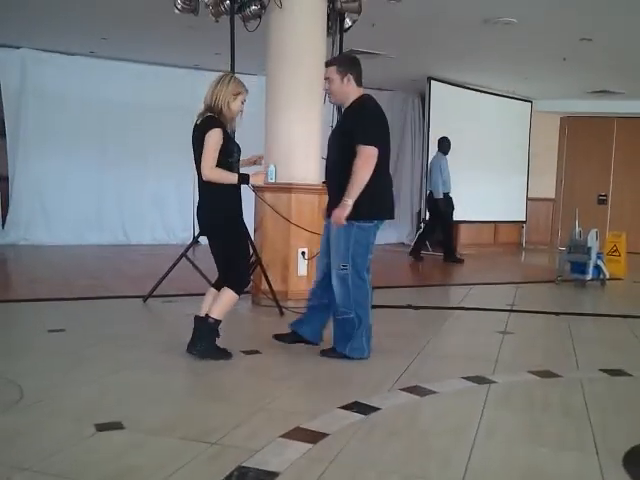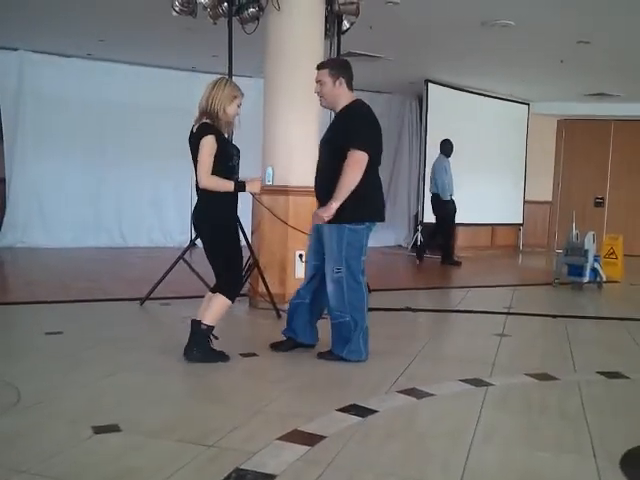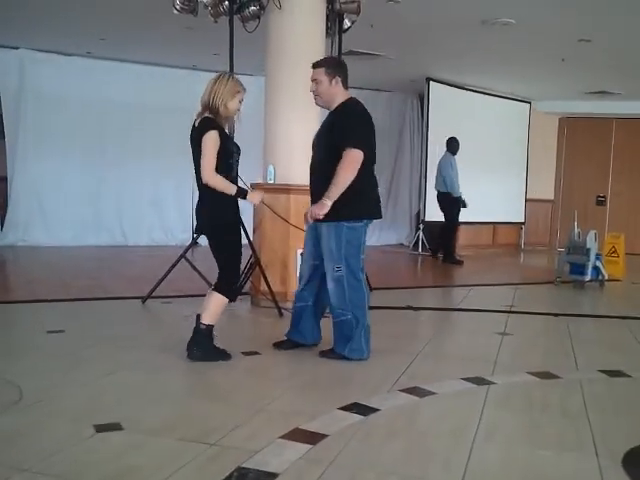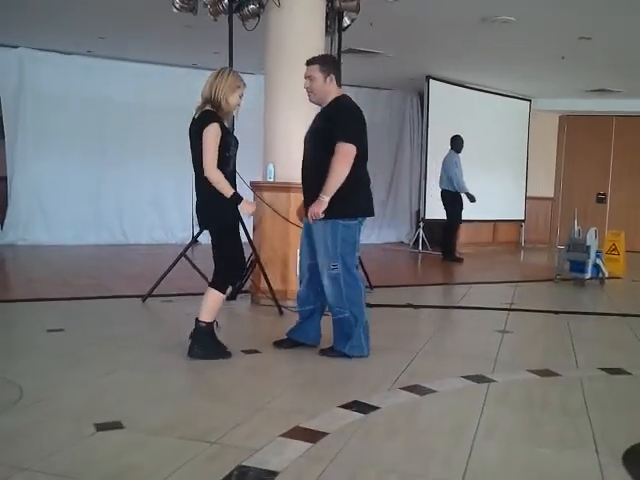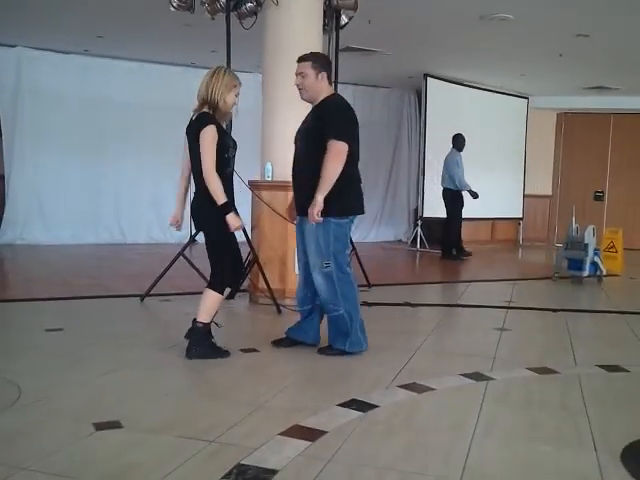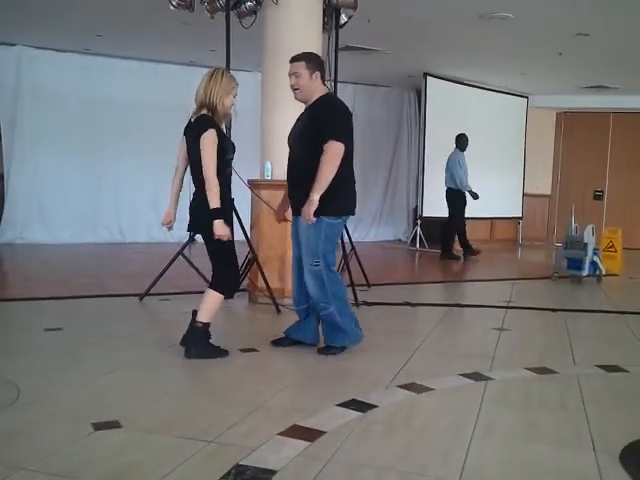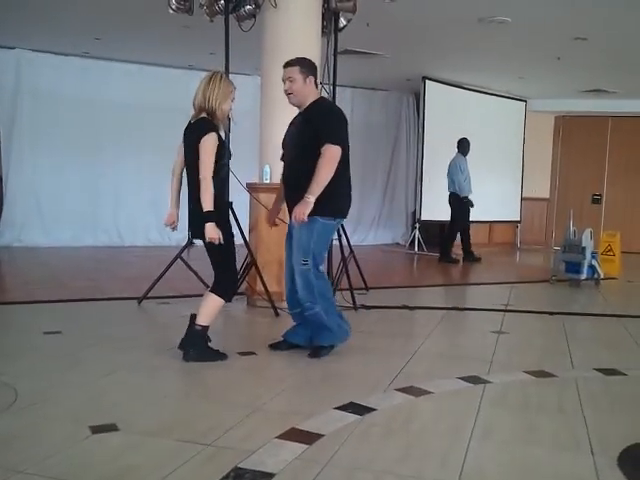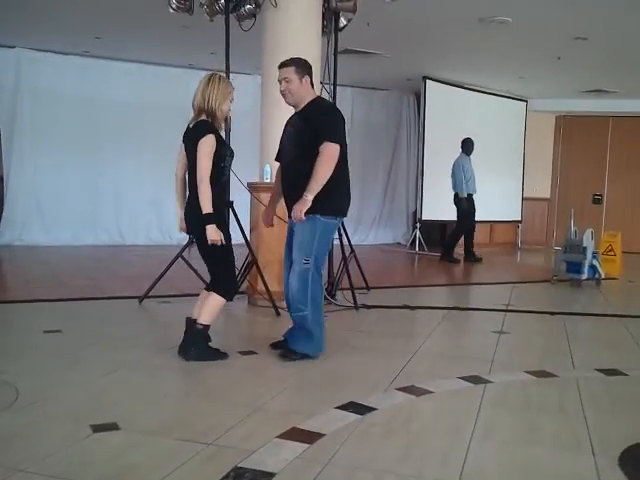
dt=0.1s
person 1, frame 1
left shoulder: (366, 111)
right shoulder: (352, 113)
left elbow: (367, 157)
left wrist: (347, 203)
left hip: (361, 211)
right hip: (344, 209)
left knee: (349, 275)
right knee: (328, 271)
left ankle: (353, 344)
right ankle: (308, 328)
person 1, frame 2
left shoulder: (358, 116)
right shoulder: (343, 117)
left elbow: (357, 162)
left wrist: (332, 204)
left hip: (350, 214)
right hip: (335, 213)
left knee: (344, 278)
right knee: (316, 274)
left ankle: (351, 347)
right ankle: (300, 333)
person 1, frame 3
left shoulder: (353, 114)
right shoulder: (335, 117)
left elbow: (353, 161)
left wrist: (326, 201)
right wrist: (318, 203)
left hip: (346, 213)
right hip: (327, 212)
left knee: (343, 277)
right knee: (312, 274)
left ankle: (352, 346)
right ankle: (303, 332)
person 1, frame 4
left shoulder: (344, 111)
right shoulder: (326, 114)
left elbow: (345, 156)
left wrist: (324, 198)
right wrist: (309, 202)
left hip: (340, 210)
right hip: (320, 209)
left knee: (339, 275)
right knee: (311, 274)
left ankle: (352, 343)
right ankle: (305, 332)
person 1, frame 5
left shoulder: (336, 109)
right shoulder: (316, 113)
left elbow: (337, 153)
left wrist: (319, 198)
right wrist: (298, 201)
left hip: (332, 207)
right hip: (311, 207)
left knee: (329, 271)
right knee: (308, 272)
left ankle: (349, 339)
right ankle: (306, 331)
person 1, frame 6
left shoulder: (331, 109)
right shoulder: (308, 113)
left elbow: (333, 154)
left wrist: (314, 198)
right wrist: (287, 199)
left hip: (324, 207)
right hip: (306, 207)
left knee: (317, 269)
right knee: (302, 271)
left ankle: (343, 332)
right ankle: (305, 330)
person 1, frame 7
left shoulder: (327, 113)
right shoulder: (299, 120)
left elbow: (331, 156)
left wrist: (309, 199)
right wrist: (278, 203)
left hip: (321, 208)
right hip: (300, 208)
left knee: (306, 272)
right knee: (295, 274)
left ankle: (331, 330)
right ankle: (303, 332)
person 1, frame 8
left shoulder: (324, 112)
right shoulder: (294, 120)
left elbow: (329, 154)
left wrist: (307, 197)
right wrist: (272, 203)
left hip: (321, 207)
right hip: (299, 208)
left knee: (304, 271)
right knee: (295, 273)
left ankle: (306, 341)
right ankle: (301, 334)
person 2, frame 1
left shoulder: (207, 124)
right shoulder: (213, 126)
right elbow: (208, 172)
left wrist: (243, 162)
right wrist: (247, 179)
left hip: (217, 212)
right hip: (221, 213)
left knee: (227, 275)
right knee: (239, 276)
left ankle: (201, 336)
right ankle: (204, 339)
person 2, frame 2
left shoulder: (204, 130)
right shoulder: (208, 132)
right elbow: (204, 179)
left wrist: (237, 183)
right wrist: (243, 186)
left hip: (215, 217)
right hip: (216, 219)
left knee: (224, 280)
right knee: (232, 282)
left ankle: (197, 340)
right ankle: (199, 343)
person 2, frame 3
left shoulder: (203, 125)
right shoulder: (211, 127)
right elbow: (208, 175)
right wrist: (243, 194)
left hip: (216, 211)
right hip: (220, 213)
left knee: (227, 275)
right knee: (229, 277)
left ankle: (200, 336)
right ankle: (201, 342)
person 2, frame 4
left shoulder: (202, 119)
right shoulder: (212, 120)
right elbow: (211, 170)
right wrist: (238, 200)
left hip: (213, 205)
right hip: (218, 207)
left knee: (232, 267)
right knee: (227, 270)
left ankle: (204, 331)
right ankle: (202, 339)
person 2, frame 5
left shoulder: (197, 121)
right shoulder: (210, 123)
left elbow: (187, 169)
right elbow: (209, 171)
left wrist: (180, 207)
right wrist: (228, 210)
left hip: (206, 207)
right hip: (214, 209)
left knee: (230, 270)
right knee: (224, 273)
left ankle: (200, 329)
right ankle: (199, 340)
person 2, frame 6
left shoulder: (194, 124)
right shoulder: (210, 126)
left elbow: (180, 169)
right elbow: (210, 175)
left wrist: (172, 207)
right wrist: (218, 216)
left hip: (205, 209)
right hip: (212, 211)
left knee: (226, 273)
right knee: (226, 276)
left ankle: (196, 332)
right ankle: (197, 340)
person 2, frame 7
left shoulder: (192, 127)
right shoulder: (209, 130)
left elbow: (177, 171)
right elbow: (206, 178)
left wrist: (173, 208)
right wrist: (210, 220)
left hip: (203, 213)
right hip: (210, 214)
left knee: (223, 278)
right knee: (227, 281)
left ankle: (193, 337)
right ankle: (196, 343)
person 2, frame 8
left shoulder: (192, 128)
right shoulder: (208, 132)
left elbow: (181, 174)
right elbow: (203, 180)
left wrist: (184, 212)
right wrist: (209, 222)
left hip: (198, 214)
right hip: (210, 216)
left knee: (218, 278)
right knee: (226, 281)
left ankle: (191, 337)
right ankle: (197, 341)
person 3, frame 1
left shoulder: (442, 159)
right shoulder: (437, 160)
right elbow: (436, 181)
left wrist: (444, 198)
right wrist: (440, 199)
left hip: (442, 196)
right hip: (439, 197)
left knee: (431, 226)
right knee: (447, 226)
left ankle: (416, 250)
right ankle: (450, 255)
person 3, frame 2
left shoulder: (444, 162)
right shoulder: (441, 163)
right elbow: (442, 184)
left wrist: (449, 200)
right wrist: (448, 201)
left hip: (442, 199)
right hip: (442, 199)
left knee: (441, 228)
right knee: (448, 228)
right ankle: (447, 257)
person 3, frame 3
left shoulder: (450, 159)
right shoulder: (447, 160)
right elbow: (450, 181)
left wrist: (457, 197)
right wrist: (459, 197)
left hip: (448, 196)
right hip: (447, 197)
left knee: (449, 225)
right knee: (452, 225)
left ankle: (436, 249)
right ankle: (449, 255)
person 3, frame 4
left shoulder: (454, 158)
right shoulder: (451, 159)
right elbow: (456, 179)
left wrist: (464, 192)
right wrist: (467, 193)
left hip: (452, 194)
right hip: (451, 194)
left knee: (453, 223)
right knee: (453, 223)
left ankle: (448, 252)
right ankle: (448, 254)
person 3, frame 5
left shoulder: (456, 156)
right shoulder: (452, 157)
right elbow: (457, 177)
left wrist: (466, 190)
right wrist: (469, 190)
left hip: (455, 193)
right hip: (451, 193)
left knee: (456, 222)
right knee: (452, 222)
left ankle: (459, 249)
right ankle: (447, 252)
person 3, frame 6
left shoulder: (460, 156)
right shoulder: (455, 157)
right elbow: (458, 177)
left wrist: (467, 191)
right wrist: (470, 191)
left hip: (458, 192)
right hip: (454, 193)
left knee: (460, 221)
right knee: (453, 222)
left ankle: (467, 248)
right ankle: (446, 252)
person 3, frame 7
left shoulder: (463, 161)
right shoulder: (456, 162)
right elbow: (458, 182)
right wrist: (466, 198)
left hip: (462, 198)
right hip: (458, 198)
left knee: (465, 226)
right knee: (455, 226)
left ankle: (468, 254)
right ankle: (445, 255)
person 3, frame 8
left shoulder: (467, 161)
right shoulder: (460, 162)
right elbow: (460, 182)
right wrist: (463, 199)
left hip: (468, 197)
right hip: (463, 198)
left knee: (470, 227)
right knee: (461, 226)
left ankle: (469, 254)
right ankle: (447, 254)
